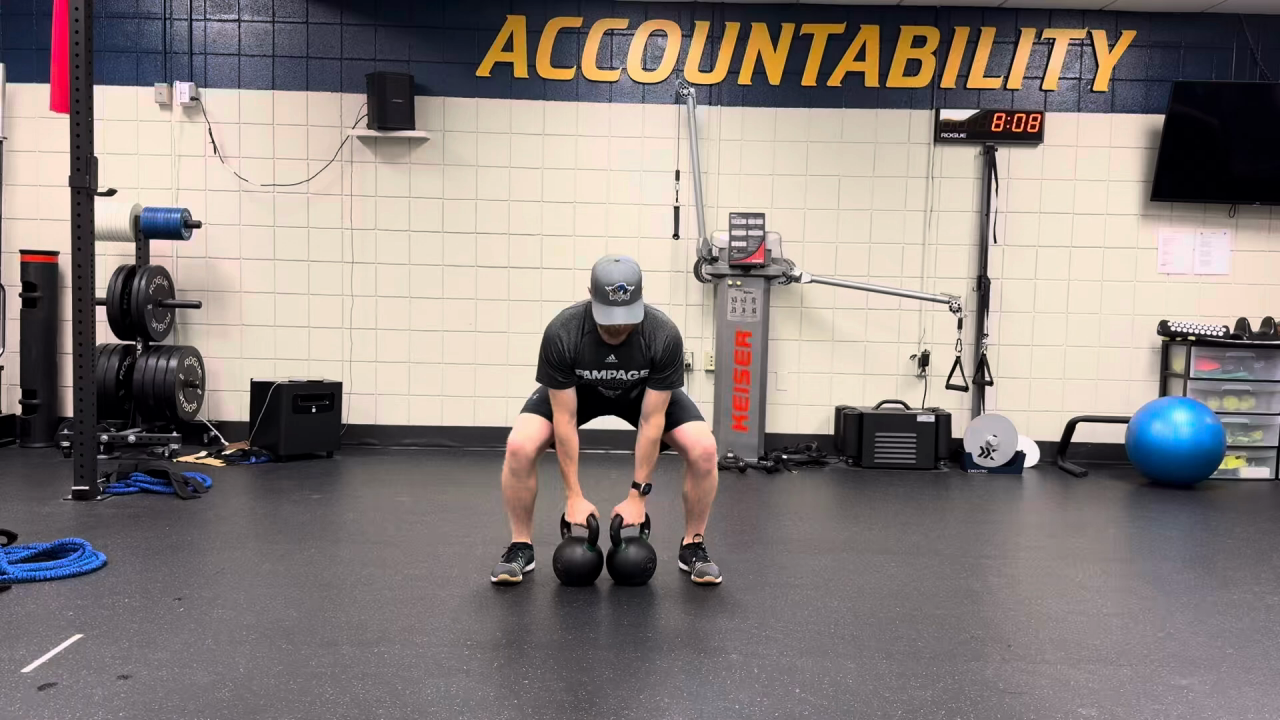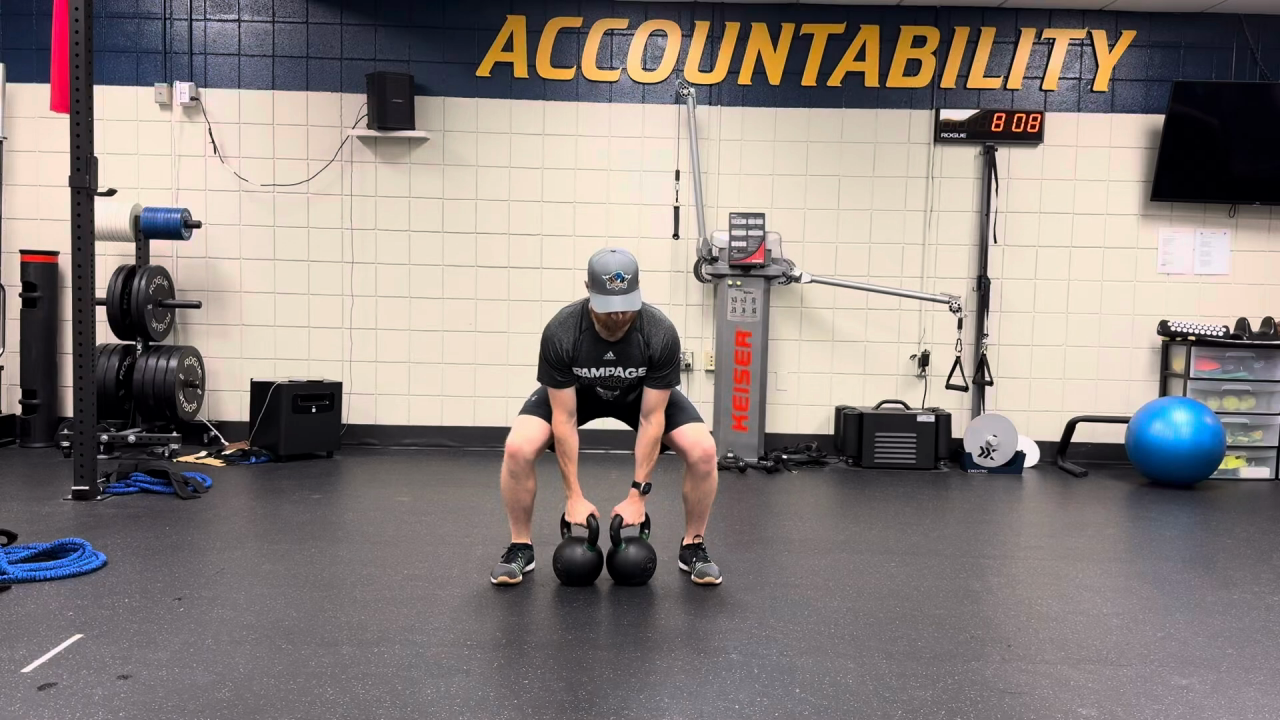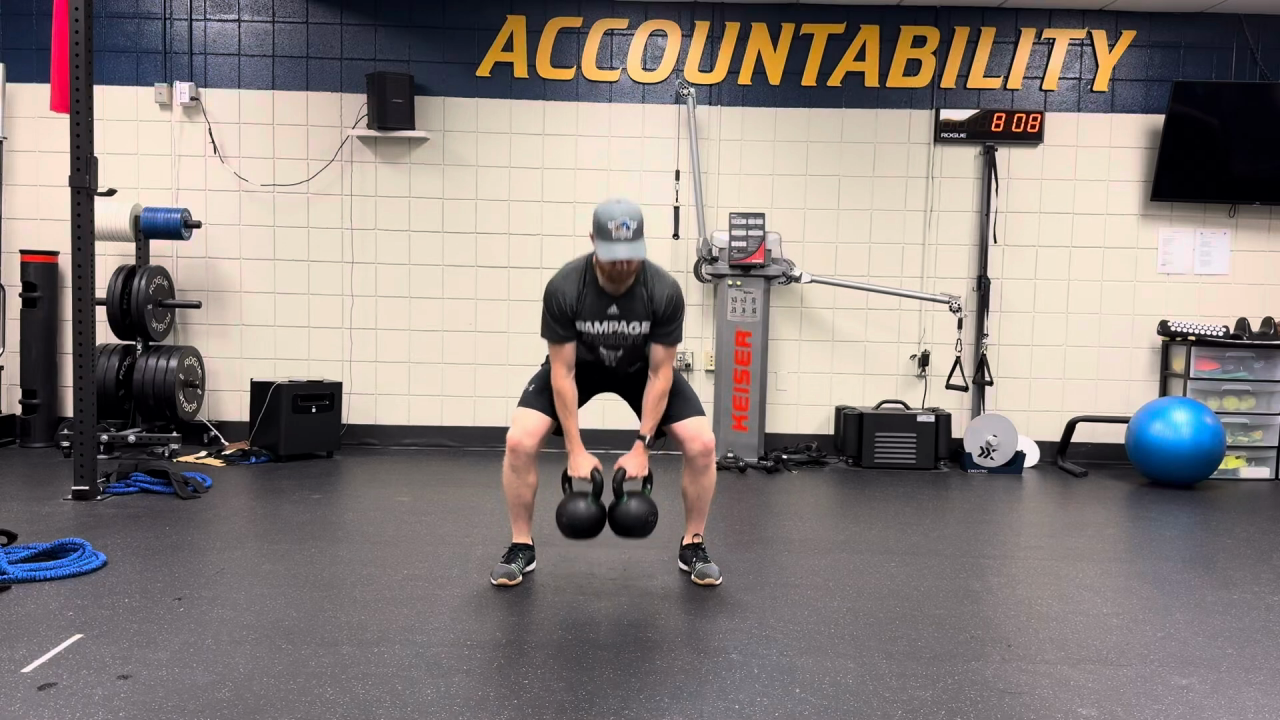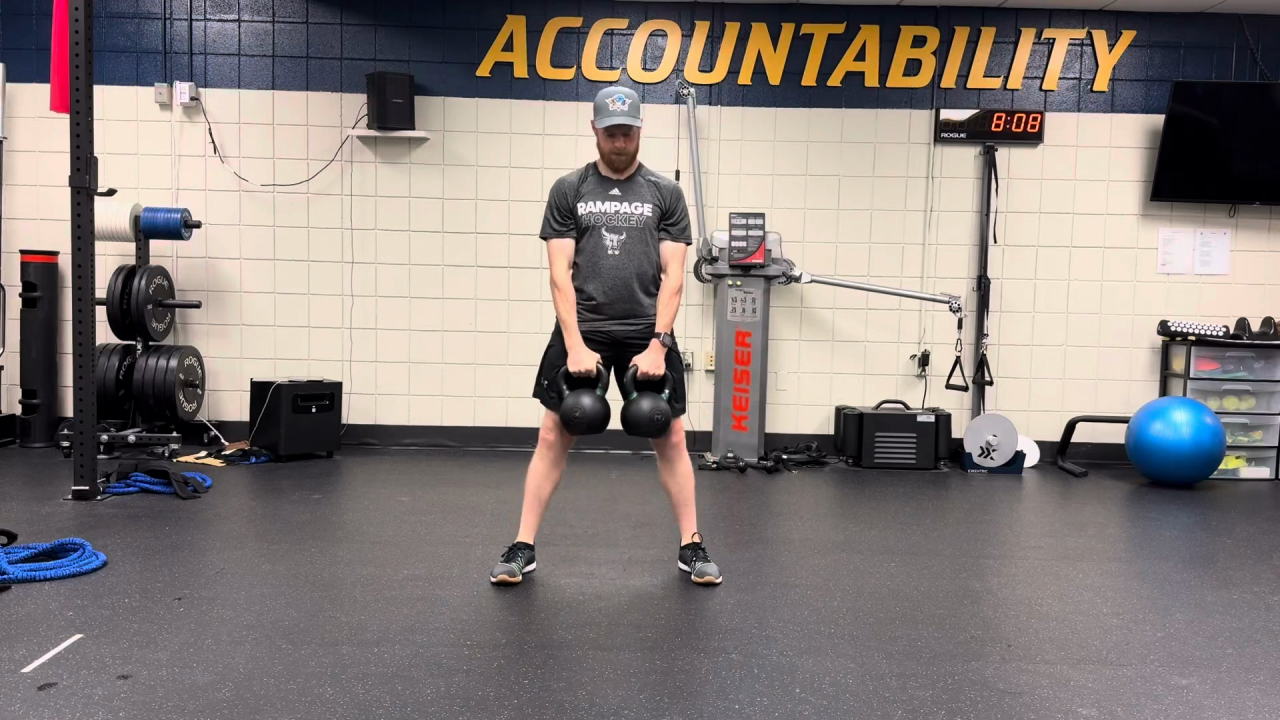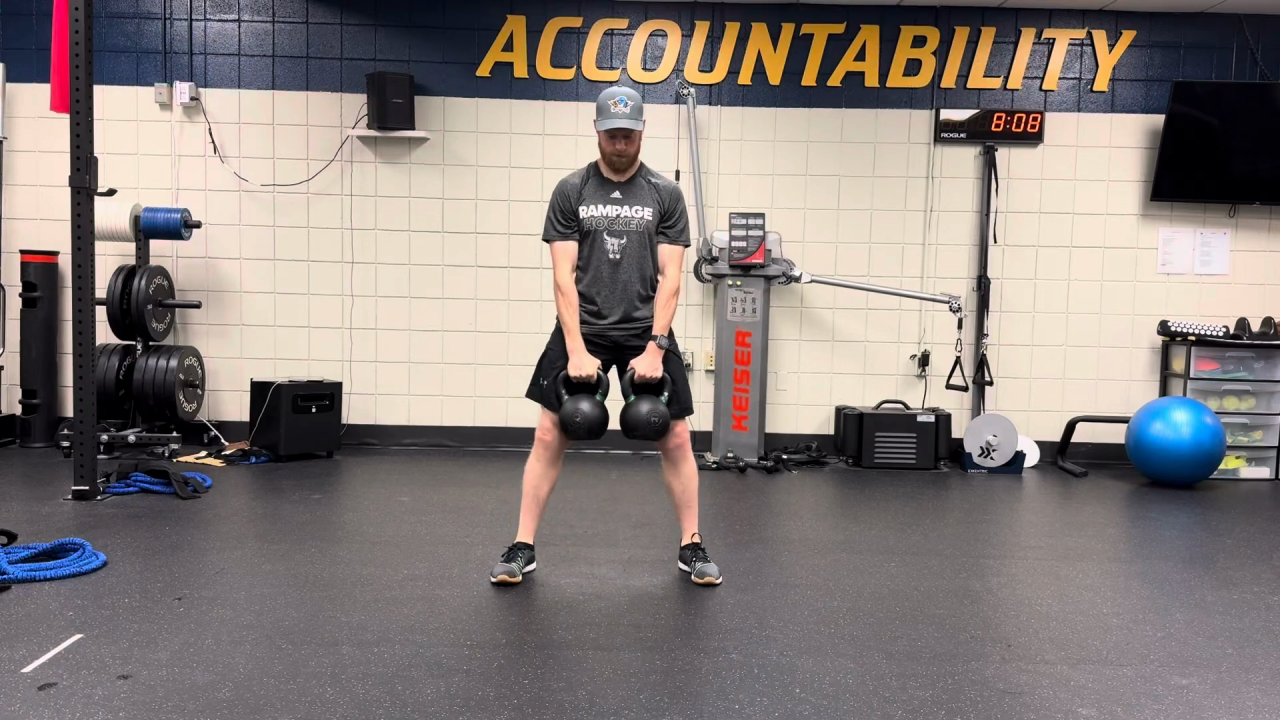
dt=0.5s
person 1, frame 1
left shoulder: (664, 336)
right shoulder: (561, 333)
left elbow: (652, 419)
right elbow: (565, 419)
left wrist: (637, 496)
right wrist: (574, 497)
left hip: (646, 393)
right hip: (574, 391)
left knee: (703, 448)
right knee: (520, 446)
left ankle: (693, 546)
right ankle: (520, 547)
person 1, frame 2
left shoulder: (661, 334)
right shoulder: (560, 332)
left elbow: (651, 419)
right elbow: (564, 419)
left wrist: (637, 495)
right wrist: (574, 497)
left hip: (641, 394)
right hip: (575, 393)
left knee: (702, 450)
right knee: (518, 448)
left ankle: (693, 546)
right ankle: (520, 547)
person 1, frame 3
left shoulder: (664, 291)
right shoulder: (564, 287)
left elbow: (660, 373)
right elbow: (562, 372)
left wrist: (642, 448)
right wrist: (576, 451)
left hip: (641, 368)
right hip: (580, 367)
left knee: (701, 444)
right knee: (520, 441)
left ankle: (693, 547)
right ankle: (521, 548)
person 1, frame 4
left shoulder: (665, 192)
right shoulder: (568, 189)
left elbow: (673, 275)
right elbow: (561, 272)
left wrist: (659, 343)
right wrist: (574, 343)
left hip: (646, 333)
right hip: (582, 331)
left knee: (671, 440)
right knee: (552, 439)
left ankle: (691, 545)
right ankle: (523, 547)
person 1, frame 5
left shoulder: (666, 194)
right shoulder: (571, 190)
left elbow: (670, 277)
right elbow: (564, 276)
left wrist: (655, 347)
right wrist: (576, 349)
left hip: (646, 333)
right hip: (583, 330)
left knee: (676, 439)
right knee: (548, 437)
left ankle: (692, 546)
right ankle: (522, 547)
